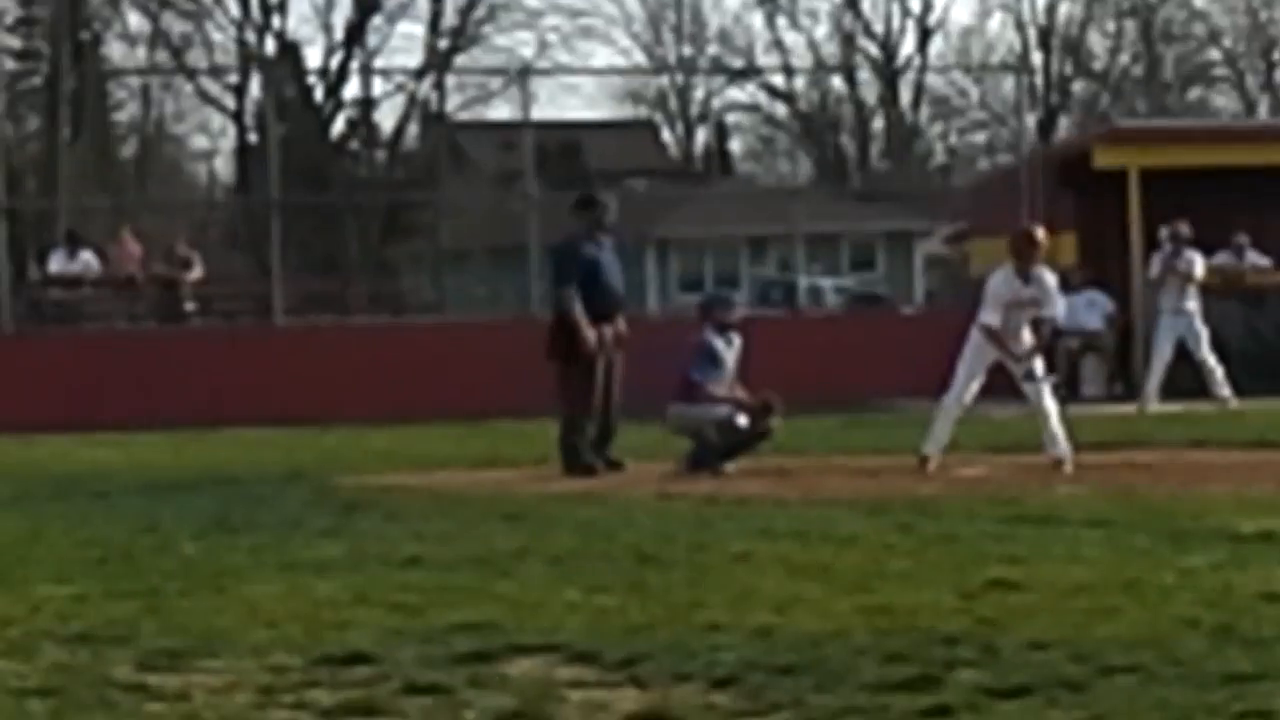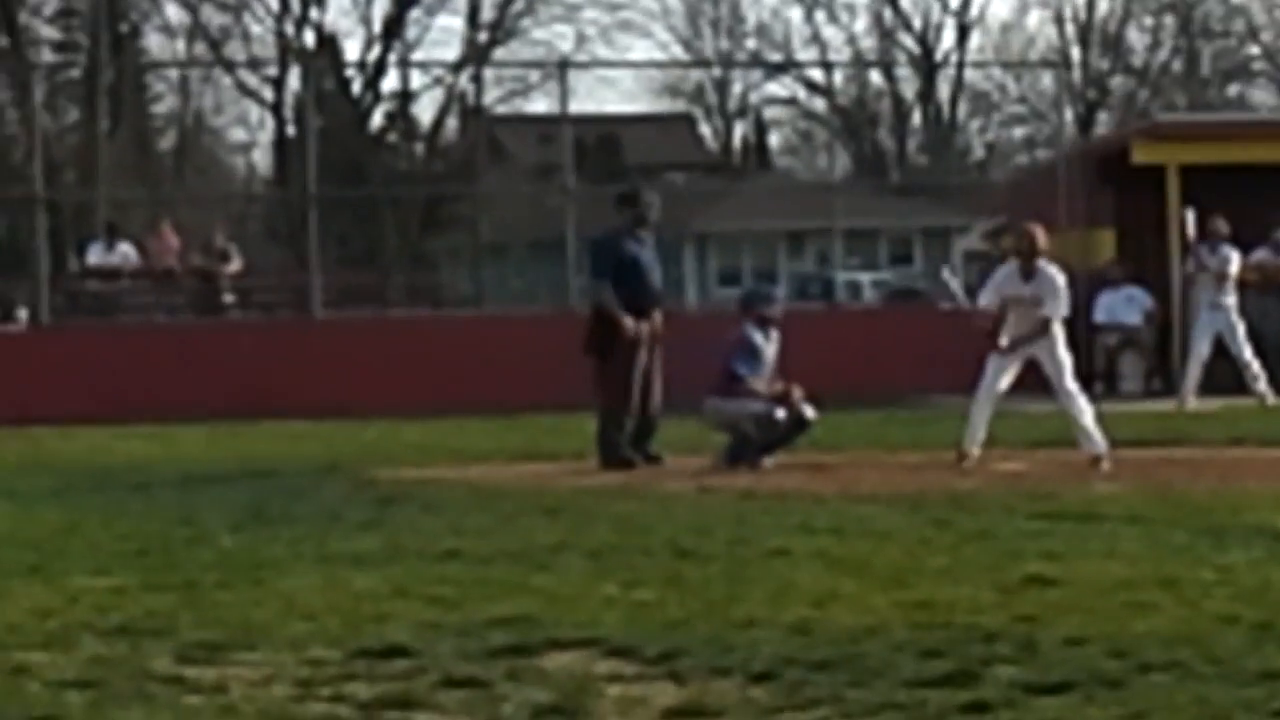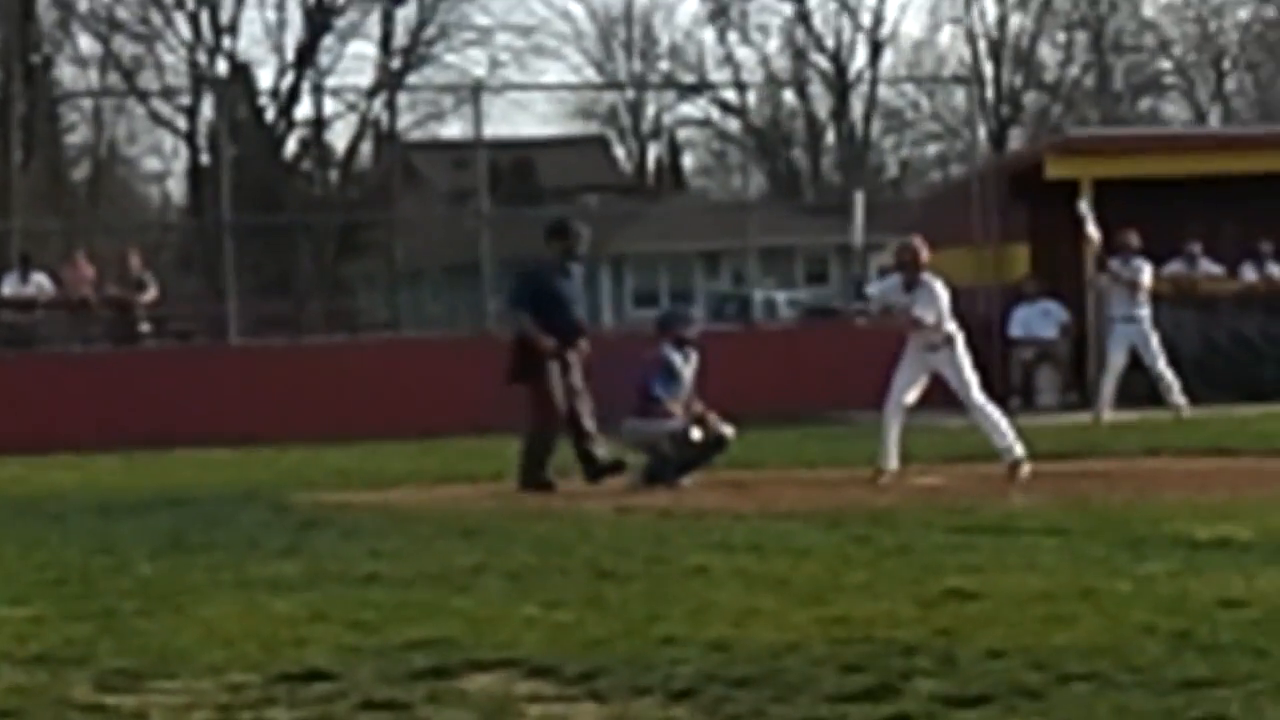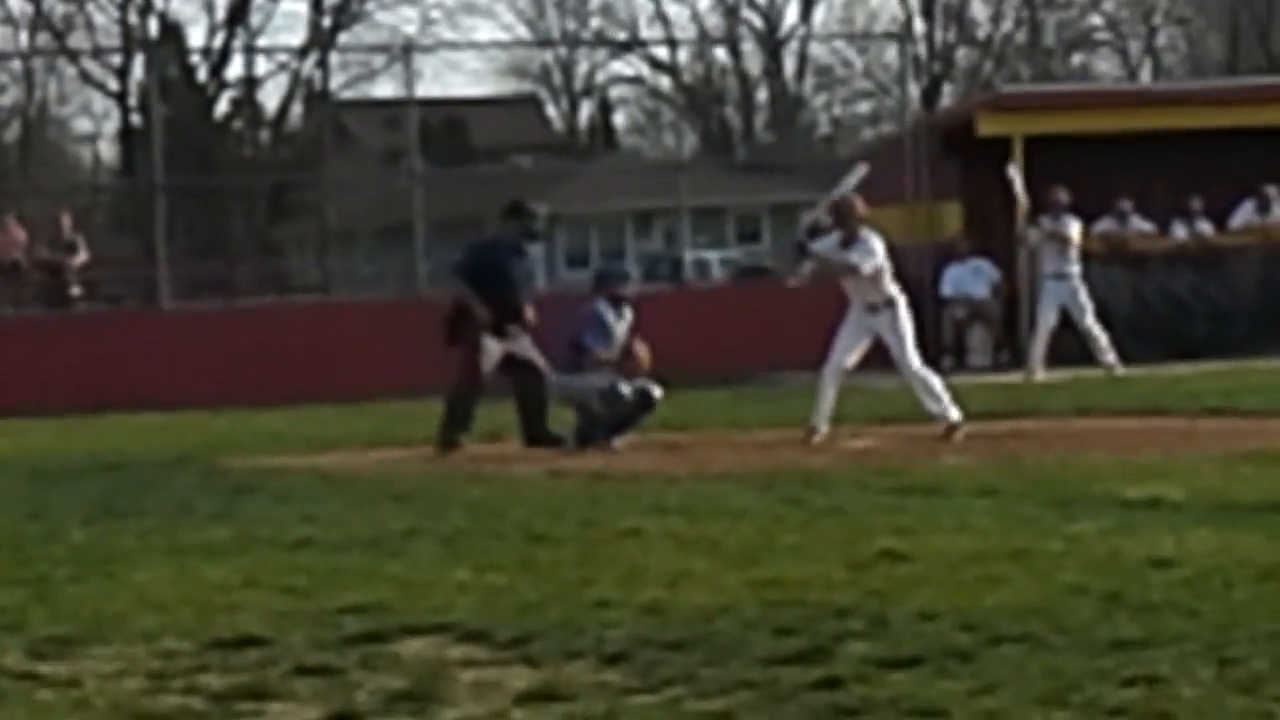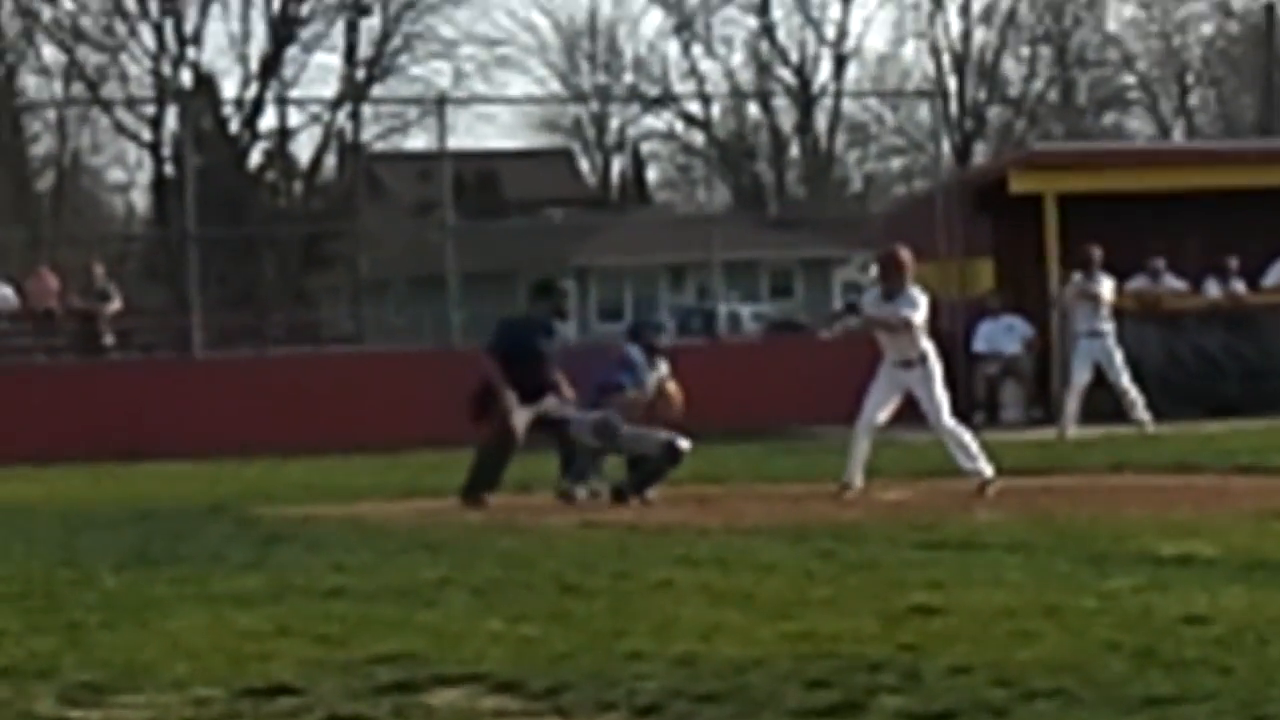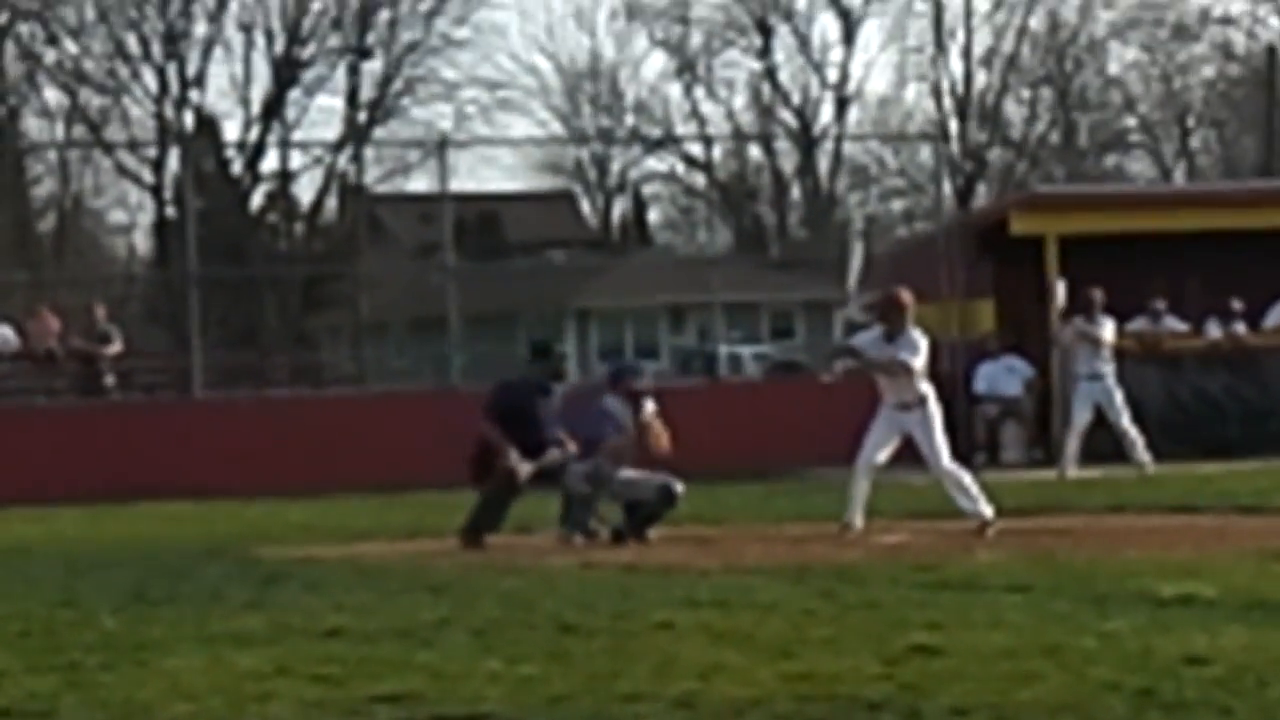
dt=0.3s
person 1, frame 1
left shoulder: (607, 245)
right shoulder: (571, 249)
right elbow: (567, 292)
left wrist: (619, 320)
right wrist: (583, 328)
left hip: (609, 330)
right hip: (584, 332)
left knee: (609, 396)
right knee: (582, 396)
left ankle: (599, 452)
right ankle: (576, 456)
person 1, frame 2
left shoulder: (647, 241)
right shoulder: (610, 244)
right elbow: (601, 287)
left wrist: (655, 313)
right wrist: (622, 317)
left hip: (647, 325)
right hip: (620, 326)
left knee: (650, 390)
right knee: (620, 391)
left ankle: (639, 446)
right ankle: (613, 451)
person 1, frame 3
left shoulder: (573, 272)
right shoulder: (535, 275)
right elbow: (518, 312)
left wrist: (580, 337)
right wrist: (540, 338)
left hip: (568, 352)
right hip: (541, 353)
left knee: (580, 408)
right knee: (549, 411)
left ankle: (594, 463)
right ankle: (532, 474)
person 1, frame 4
left shoulder: (523, 254)
right shoulder: (485, 250)
right elbow: (460, 281)
left wrist: (527, 309)
right wrist: (477, 308)
left hip: (511, 327)
right hip: (480, 325)
left knee: (535, 371)
right knee: (476, 371)
left ankle: (537, 431)
right ankle: (451, 433)
person 1, frame 5
left shoulder: (549, 329)
right shoulder: (515, 327)
right elbow: (490, 360)
left wrist: (562, 387)
right wrist: (504, 391)
left hip: (540, 397)
right hip: (513, 397)
left knee: (573, 430)
right knee: (508, 433)
right ankle: (473, 491)
person 1, frame 6
left shoulder: (548, 391)
right shoulder: (511, 390)
right elbow: (487, 424)
left wrist: (564, 442)
right wrist: (507, 450)
left hip: (541, 454)
right hip: (510, 456)
right knee: (510, 477)
right ankle: (473, 532)
person 2, frame 1
left shoulder: (1047, 280)
right shoulder: (999, 281)
left elbow: (1046, 324)
right elbow: (987, 328)
left wrist: (1031, 357)
right wrist: (1012, 360)
left hip: (1021, 341)
right hip: (986, 340)
left knee: (1041, 394)
right knee: (958, 396)
left ankle: (1061, 452)
right ankle: (930, 451)
person 2, frame 2
left shoulder: (1053, 278)
right shoulder: (1003, 274)
left elbow: (1047, 325)
right elbow: (984, 309)
left wrist: (1015, 346)
right wrist: (997, 337)
left hip: (1047, 337)
right hip: (1010, 335)
left knee: (1069, 392)
right knee: (987, 391)
left ankle: (1098, 450)
right ankle: (969, 448)
person 2, frame 3
left shoulder: (934, 290)
right shoulder: (892, 283)
left elbow: (913, 324)
right elbow: (870, 299)
left wrist: (880, 314)
left hip: (947, 348)
right hip: (917, 349)
left knee: (974, 400)
right knee: (894, 404)
left ankle: (1016, 455)
right ankle: (888, 463)
person 2, frame 4
left shoulder: (871, 245)
right shoulder: (833, 241)
left elbow: (845, 271)
left wrist: (812, 256)
left hip: (889, 309)
right hip: (860, 311)
left knee: (910, 365)
right knee: (833, 367)
left ankle: (951, 417)
right ankle: (819, 424)
person 2, frame 5
left shoulder: (916, 298)
right shoulder: (874, 295)
left elbow: (900, 327)
left wrist: (865, 316)
left hip: (922, 366)
right hip: (892, 367)
left knee: (943, 422)
right knee: (866, 422)
left ankle: (984, 473)
right ankle: (852, 479)
person 2, frame 6
left shoulder: (916, 341)
right shoulder: (874, 335)
left elbow: (897, 371)
right elbow: (846, 351)
left wrist: (861, 359)
left hip: (920, 409)
right hip: (891, 409)
left knee: (941, 464)
right knee: (864, 462)
left ankle: (984, 513)
right ankle: (853, 520)
person 3, frame 1
left shoulder: (1195, 258)
right shoulder: (1158, 258)
left elbow: (1194, 279)
right elbow: (1155, 286)
left wrist: (1175, 268)
right wrist: (1165, 270)
left hip: (1190, 314)
right hip: (1166, 315)
left knee: (1205, 356)
right knee: (1159, 358)
left ankle: (1224, 395)
right ankle: (1148, 399)
person 3, frame 2
left shoulder: (1231, 254)
right shoulder: (1197, 253)
left elbow: (1226, 277)
right elbow: (1190, 282)
left wrist: (1205, 265)
right wrist: (1197, 266)
left hip: (1227, 311)
right hip: (1204, 311)
left knee: (1243, 353)
right knee: (1196, 355)
left ankle: (1263, 392)
right ankle: (1186, 396)
person 3, frame 3
left shoulder: (1144, 266)
right shoulder: (1111, 265)
left elbow: (1138, 286)
right elbow: (1102, 288)
left wrist: (1113, 274)
left hip: (1141, 323)
right hip: (1118, 324)
left knee: (1158, 364)
right knee: (1112, 367)
left ankle: (1179, 403)
right ankle: (1102, 408)
person 3, frame 4
left shoulder: (1073, 223)
right shoulder: (1040, 224)
left elbow: (1067, 240)
right elbow: (1031, 244)
left wrist: (1044, 229)
left hip: (1071, 281)
right hip: (1049, 282)
left knee: (1089, 323)
right knee: (1043, 326)
left ankle: (1111, 362)
right ankle: (1034, 368)
person 3, frame 5
left shoulder: (1107, 280)
right shoulder: (1075, 282)
left elbow: (1100, 297)
right elbow: (1065, 303)
left wrist: (1079, 286)
left hip: (1104, 338)
right hip: (1083, 340)
left knee: (1122, 380)
right knee: (1076, 383)
left ankle: (1143, 419)
right ankle: (1066, 425)
person 3, frame 6
left shoulder: (1108, 323)
right shoulder: (1075, 323)
left elbow: (1101, 341)
right elbow: (1065, 343)
left wrist: (1081, 331)
left hip: (1105, 380)
right hip: (1083, 381)
left knee: (1123, 422)
right knee: (1076, 425)
left ankle: (1144, 461)
right ankle: (1067, 466)
person 4, frame 1
left shoulder: (734, 341)
right shoulder: (706, 347)
left elbow: (732, 385)
right elbow: (702, 392)
left wrist: (755, 402)
right wrist: (739, 401)
left hip: (715, 409)
right hip: (686, 412)
left knee: (766, 422)
right knee: (737, 421)
left ankle: (713, 458)
right ankle: (696, 460)
person 4, frame 2
left shoulder: (772, 336)
right shoulder: (745, 341)
left elbow: (771, 380)
right elbow: (743, 387)
left wrist: (788, 391)
right wrist: (779, 396)
left hip: (753, 403)
right hip: (723, 406)
left knee: (805, 416)
right knee: (774, 416)
left ankle: (752, 453)
right ankle: (733, 455)
person 4, frame 3
left shoulder: (690, 357)
right shoulder: (662, 362)
left elbow: (690, 399)
right elbow: (658, 408)
left wrist: (704, 414)
right wrist: (693, 419)
left hip: (670, 425)
right hip: (640, 427)
left knee: (723, 433)
right knee: (689, 435)
left ankle: (670, 472)
right ankle: (652, 474)
person 4, frame 4
left shoulder: (625, 315)
right shoulder: (594, 317)
right elbow: (588, 359)
right wrist: (620, 359)
left hip: (602, 381)
right hip: (572, 382)
left knee: (651, 394)
right knee: (617, 390)
left ankle: (602, 434)
right ankle: (585, 435)
person 4, frame 5
left shoulder: (660, 368)
right shoulder: (626, 363)
right elbow: (618, 401)
left hip: (630, 431)
left knee: (678, 447)
left ankle: (630, 487)
right ankle: (578, 483)
person 4, frame 6
left shoulder: (645, 410)
right shoulder: (604, 412)
left elbow: (663, 448)
right elbow: (606, 451)
left wrist: (652, 422)
left hip: (619, 476)
right hip: (589, 476)
left knee: (673, 490)
left ankle: (629, 529)
right ankle: (575, 528)
